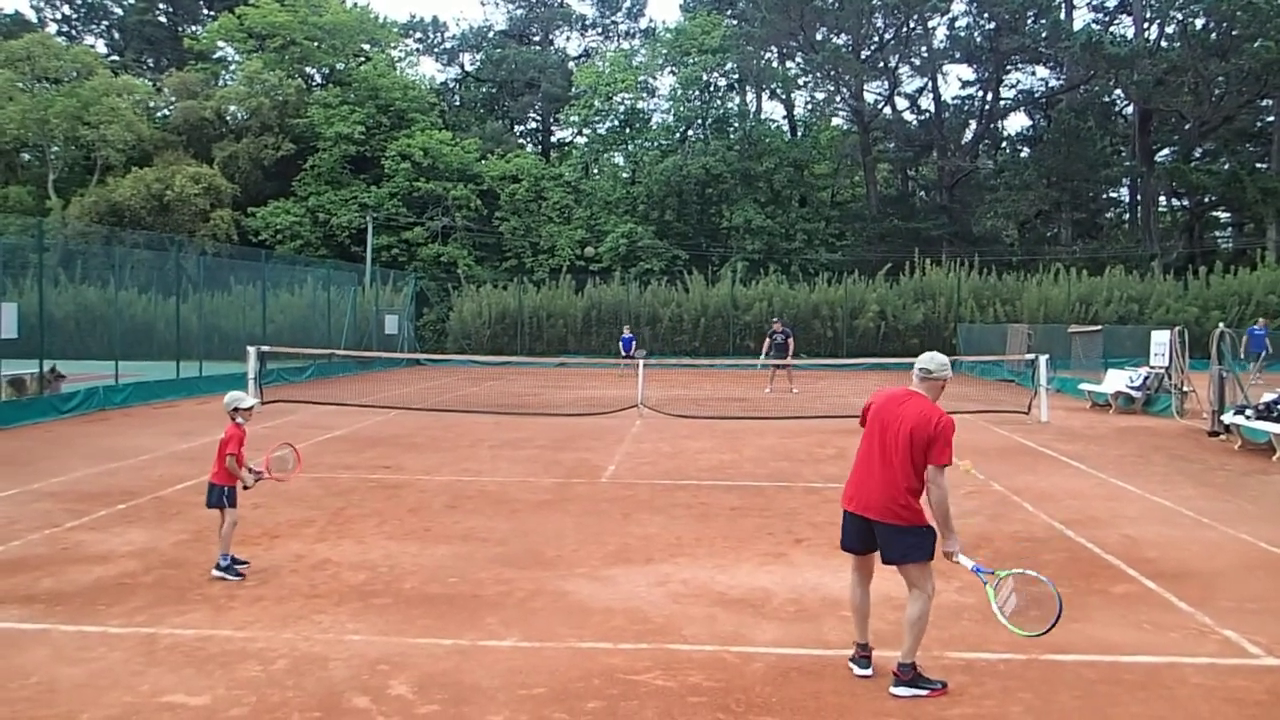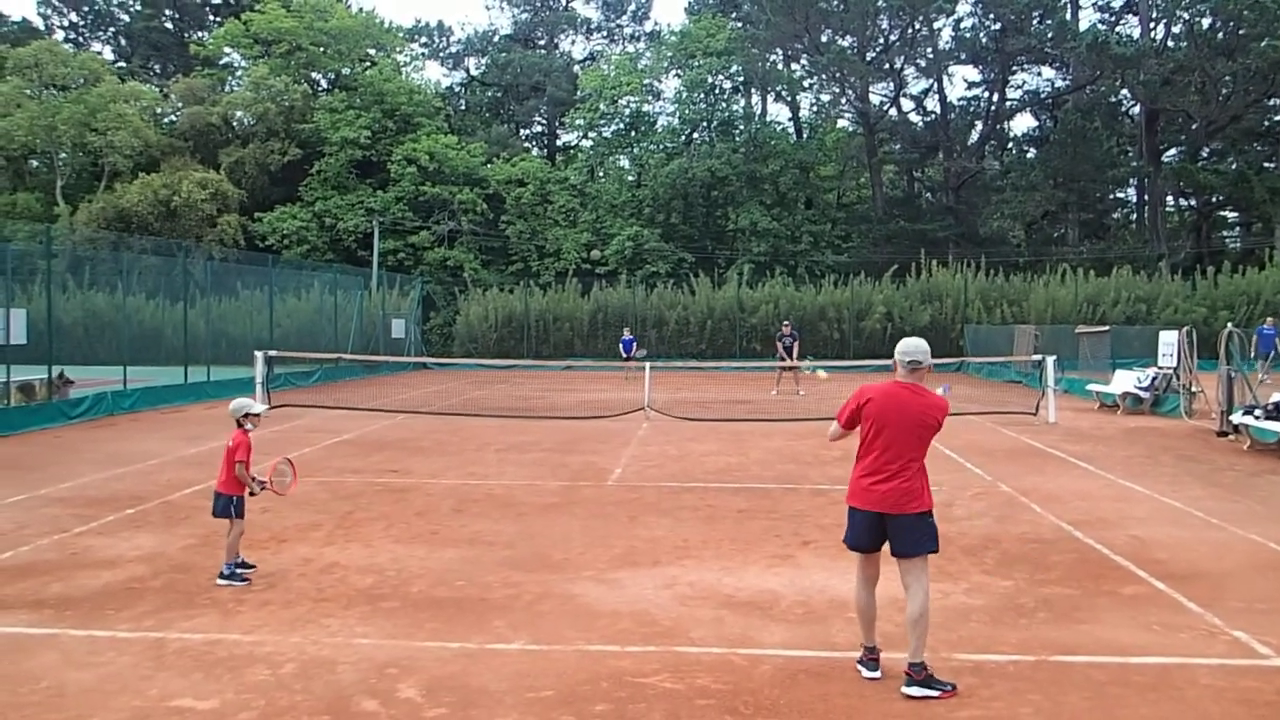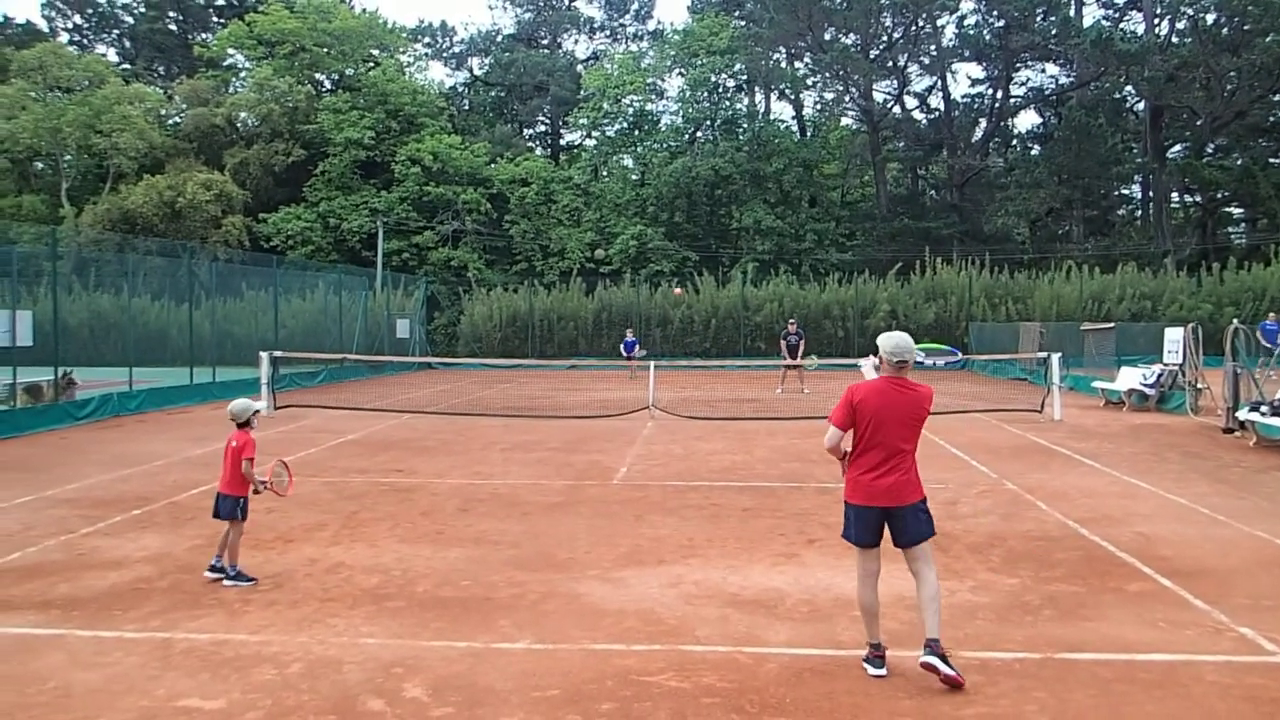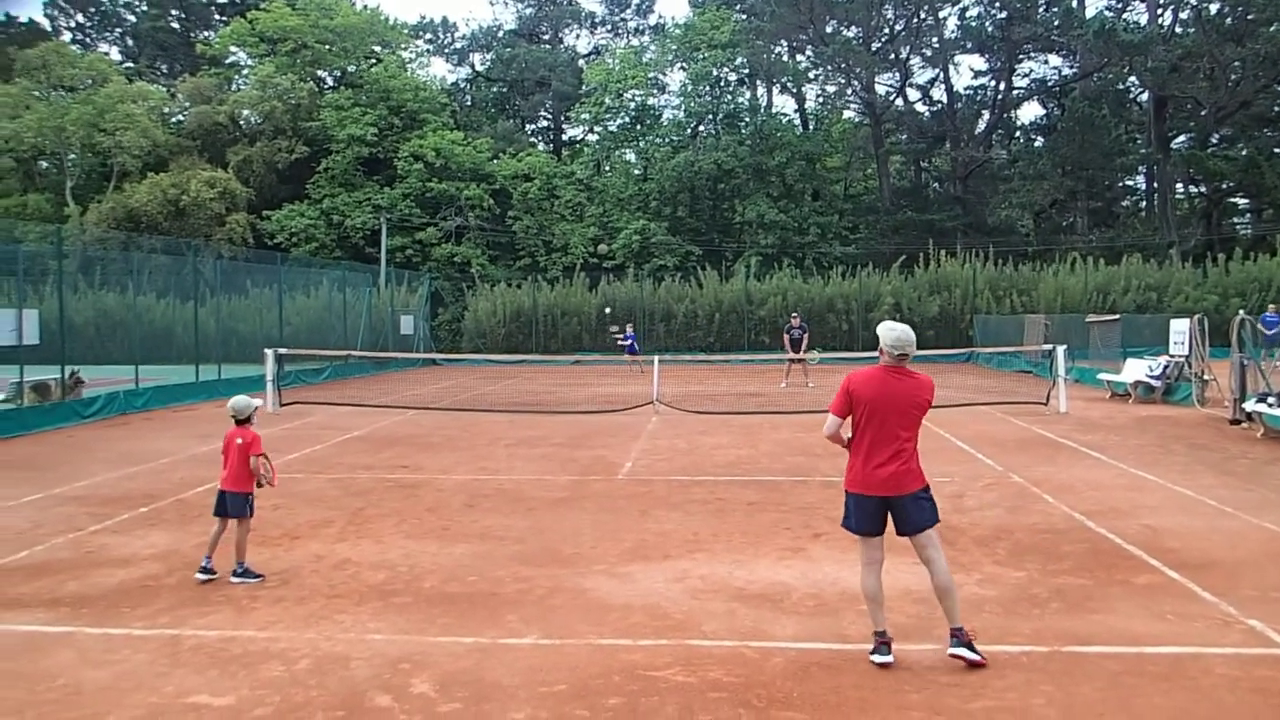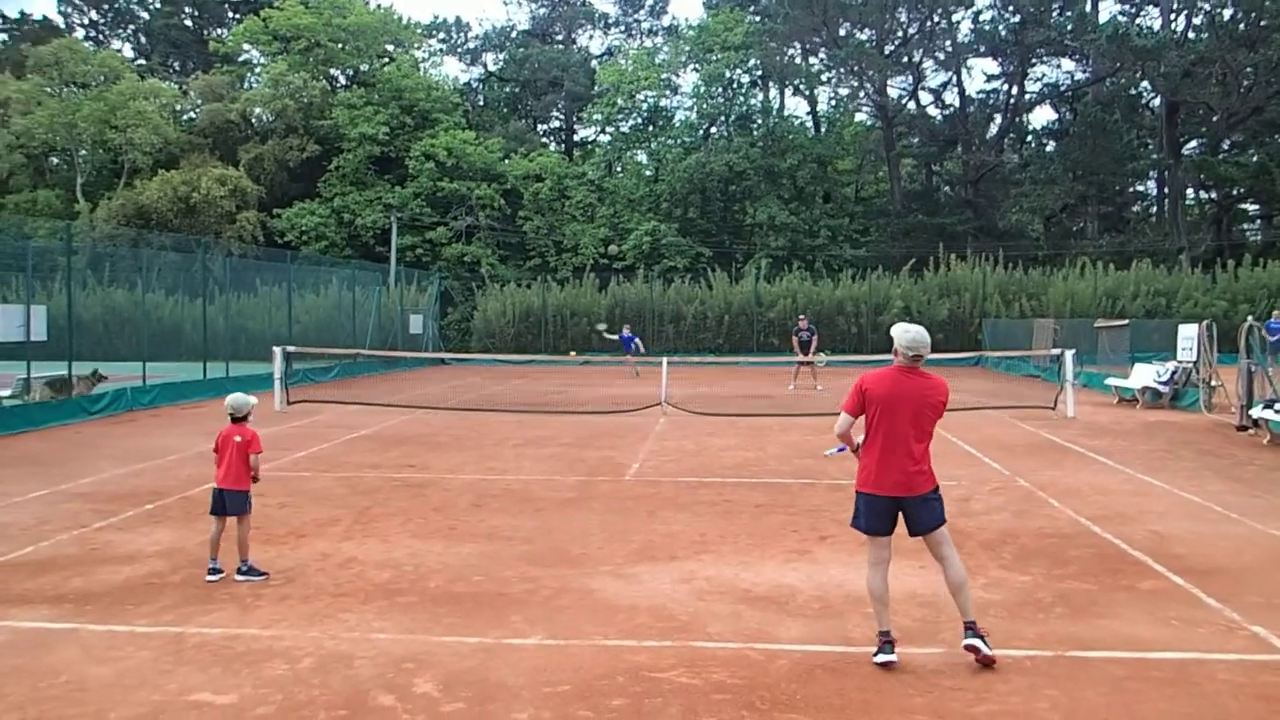
dt=0.3s
person 1, frame 1
left shoulder: (879, 399)
right shoulder: (940, 421)
right elbow: (935, 485)
right wrist: (948, 535)
left hip: (856, 502)
right hip: (899, 513)
left knee: (861, 575)
right knee: (922, 589)
left ankle: (862, 654)
right ankle: (905, 673)
person 1, frame 2
left shoulder: (868, 393)
right shoulder: (938, 406)
left elbow: (834, 434)
left hip: (864, 499)
right hip: (910, 505)
left knee: (866, 579)
right knee: (917, 587)
left ankle: (870, 656)
right ankle: (916, 672)
person 1, frame 3
left shoulder: (857, 393)
right shoulder: (924, 396)
left elbow: (830, 443)
left wrist: (844, 457)
right wrist: (871, 374)
left hip: (862, 495)
right hip: (906, 496)
left knee: (867, 575)
right knee: (925, 571)
left ankle: (876, 653)
right ankle: (932, 647)
person 1, frame 4
left shoulder: (855, 381)
right shoulder: (924, 386)
left elbow: (830, 431)
left hip: (864, 485)
right hip: (908, 484)
left knee: (871, 563)
right knee: (934, 557)
left ankle: (881, 642)
right ankle: (958, 636)
person 1, frame 5
left shoulder: (869, 382)
right shoulder: (939, 388)
left elbow: (841, 429)
left wrist: (856, 447)
left hip: (875, 484)
right hip: (919, 484)
left knee: (877, 563)
right knee: (947, 555)
left ankle: (885, 642)
right ankle: (971, 630)
person 2, frame 1
left shoulder: (238, 430)
right shoulder: (235, 433)
right elbow: (230, 463)
left wrist: (250, 469)
right wrist: (245, 480)
left hip: (224, 482)
right hip: (223, 483)
left knee: (226, 519)
right knee: (231, 520)
left ankle: (226, 557)
right ankle: (222, 565)
person 2, frame 2
left shoulder: (237, 436)
right shoulder: (243, 441)
right elbow: (239, 471)
left wrist: (253, 478)
right wrist: (252, 487)
left hip: (225, 489)
right hip: (232, 491)
left knee: (235, 527)
right knee: (238, 528)
left ankle: (236, 560)
right ankle: (227, 572)
person 2, frame 3
left shoulder: (234, 436)
right shoulder: (248, 440)
right elbow: (245, 469)
left wrist: (254, 479)
right wrist: (256, 484)
left hip: (225, 489)
right hip: (236, 492)
left knee: (231, 528)
right knee: (237, 530)
left ankle: (216, 565)
right ankle: (232, 574)
person 2, frame 4
left shoulder: (229, 435)
right shoulder: (253, 437)
right elbow: (254, 465)
left wrist: (257, 475)
right wrist: (260, 479)
left hip: (225, 486)
right hip: (241, 489)
left knee: (220, 526)
right knee: (243, 528)
left ankle: (205, 566)
right ankle: (239, 570)
person 2, frame 5
left shoulder: (222, 433)
right shoulder: (251, 435)
left elbow: (216, 460)
right elbow: (253, 463)
right wrist: (255, 475)
left hip: (220, 485)
right hip: (239, 487)
left knee: (218, 525)
right knee: (243, 526)
left ankle: (213, 567)
right ankle: (244, 568)
